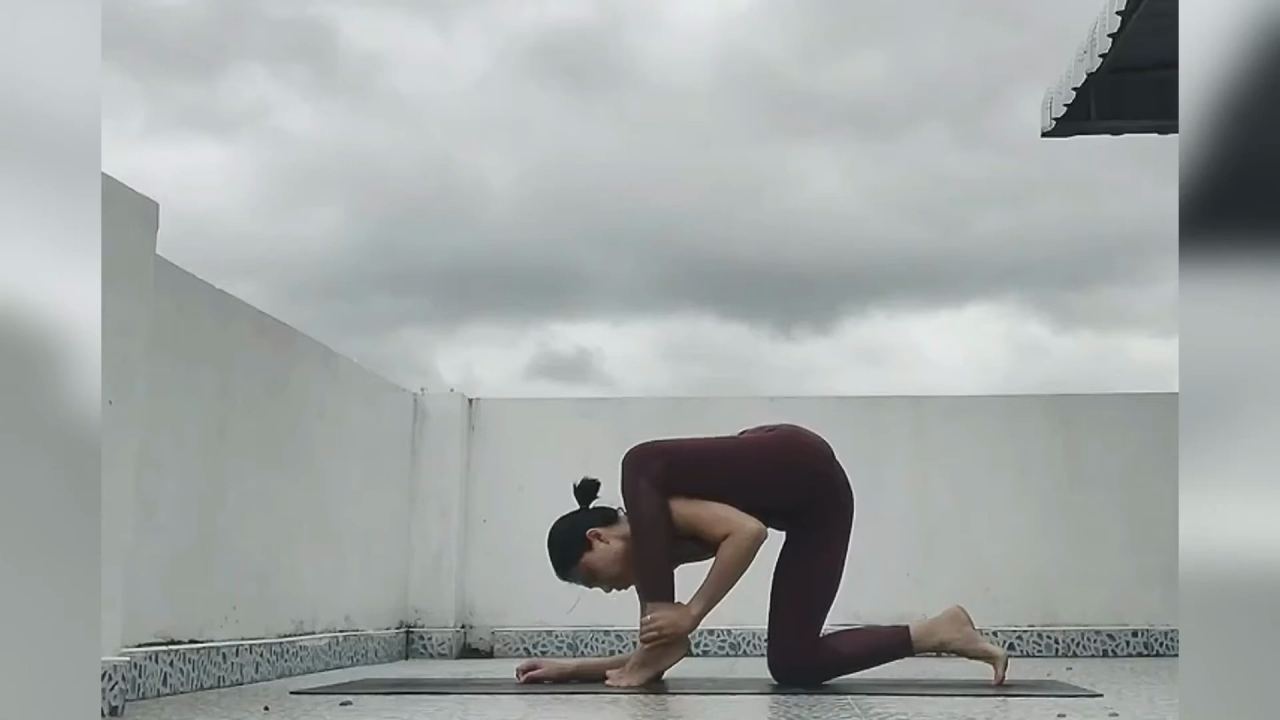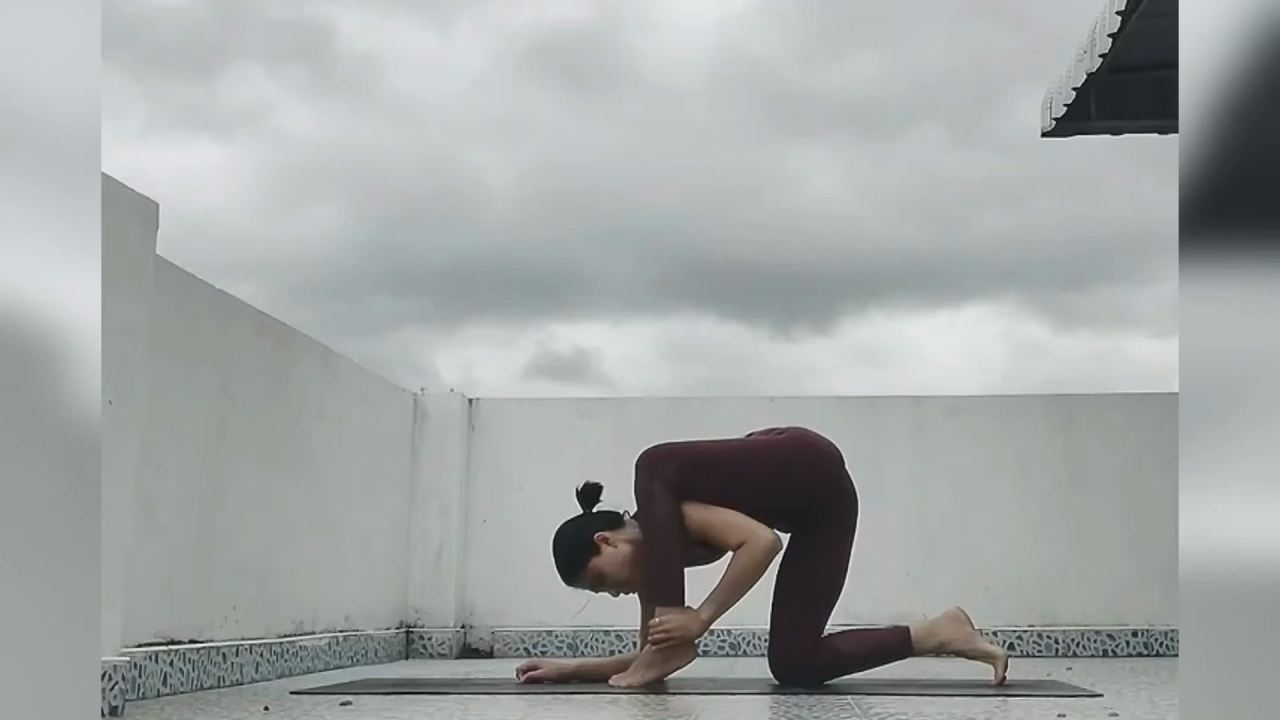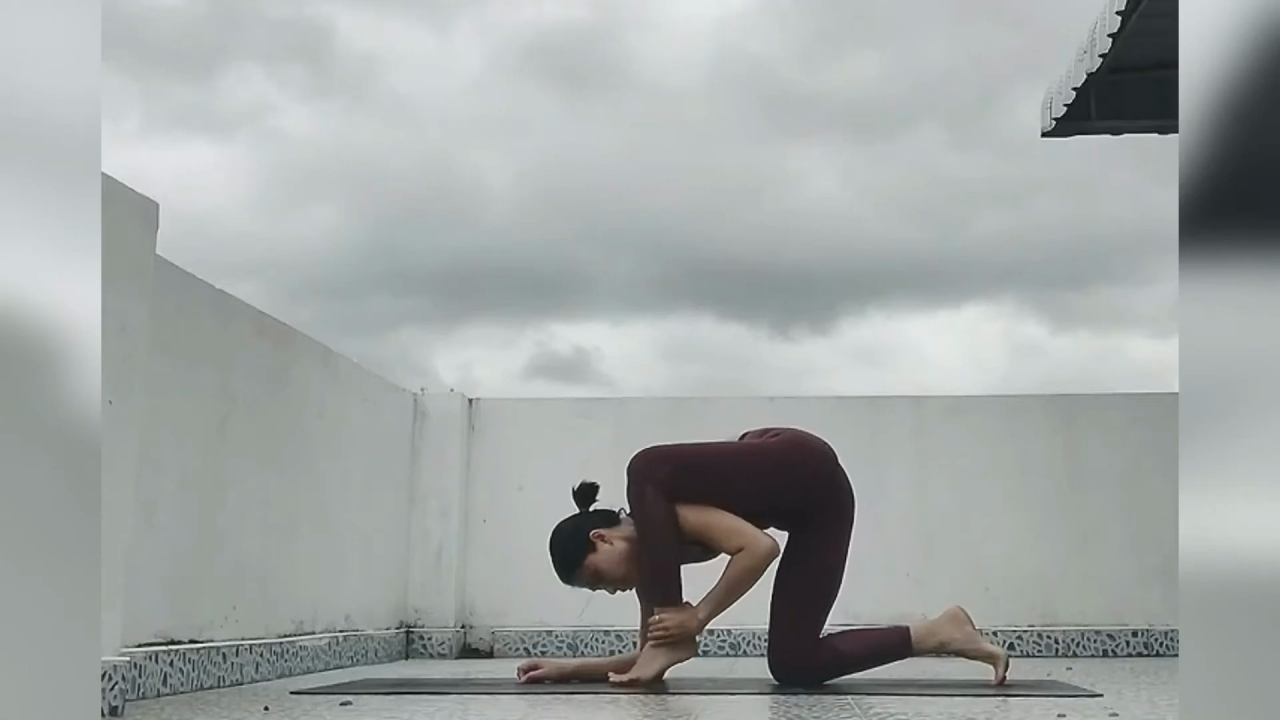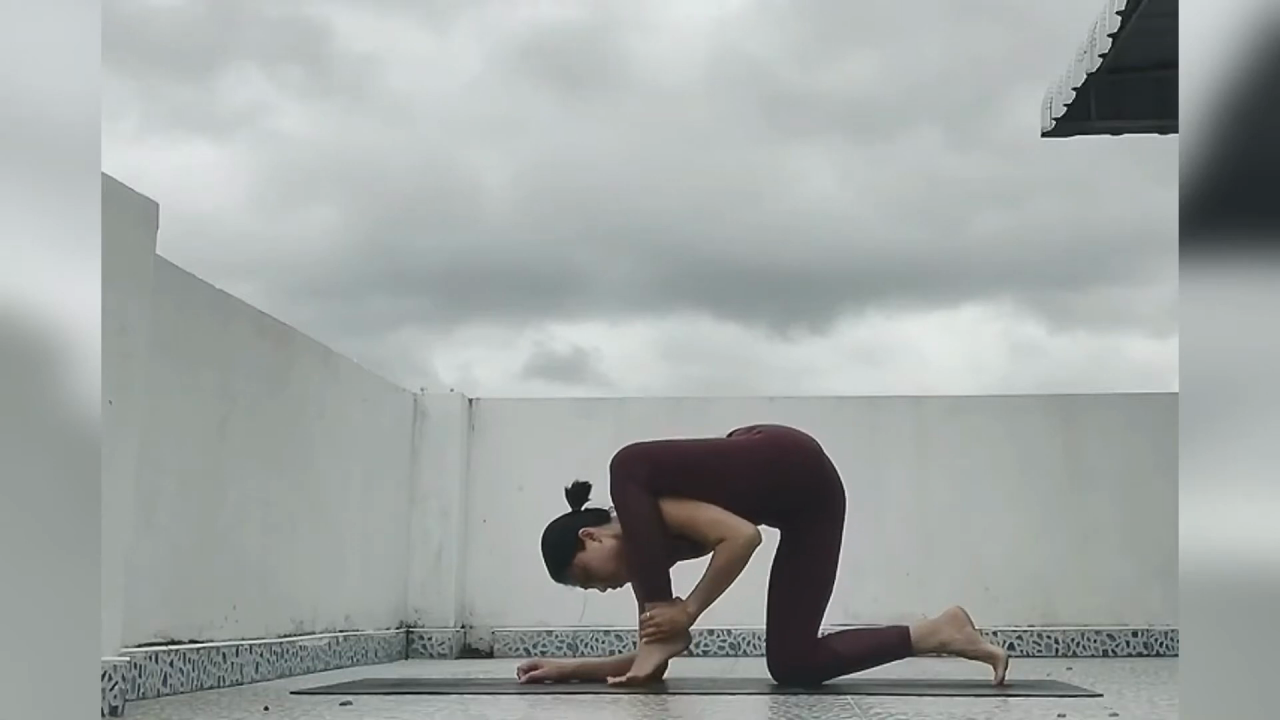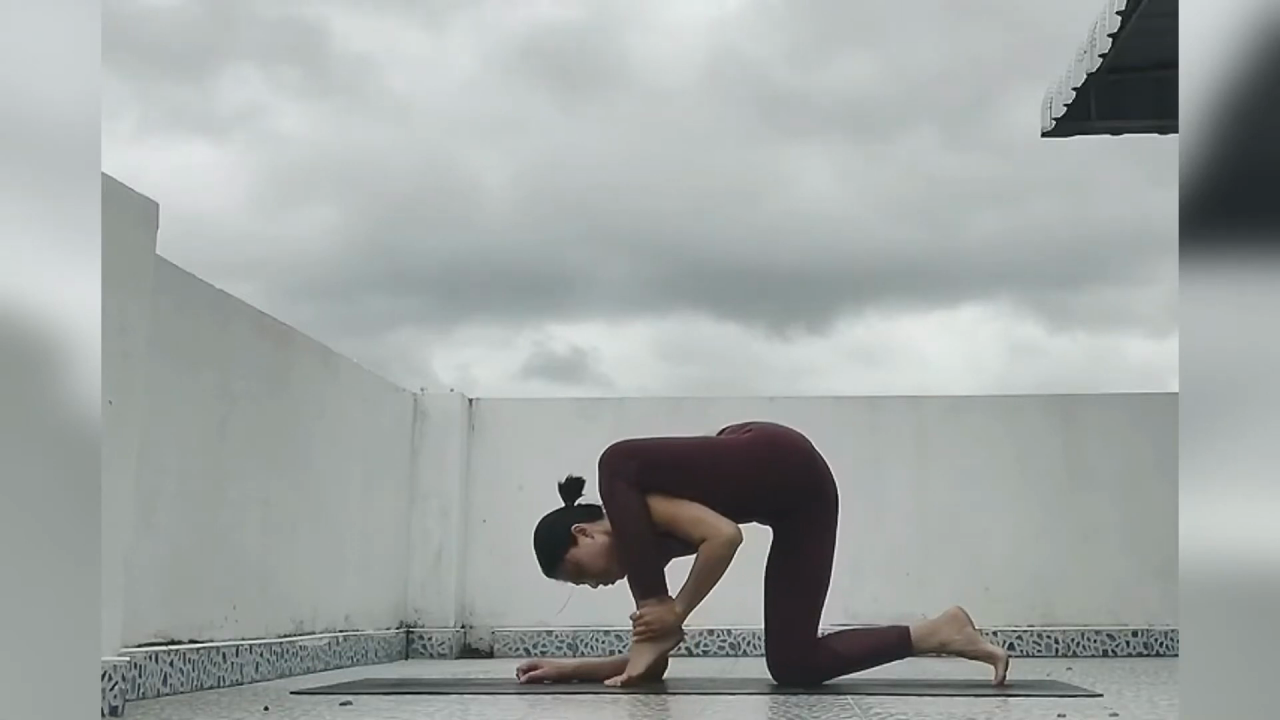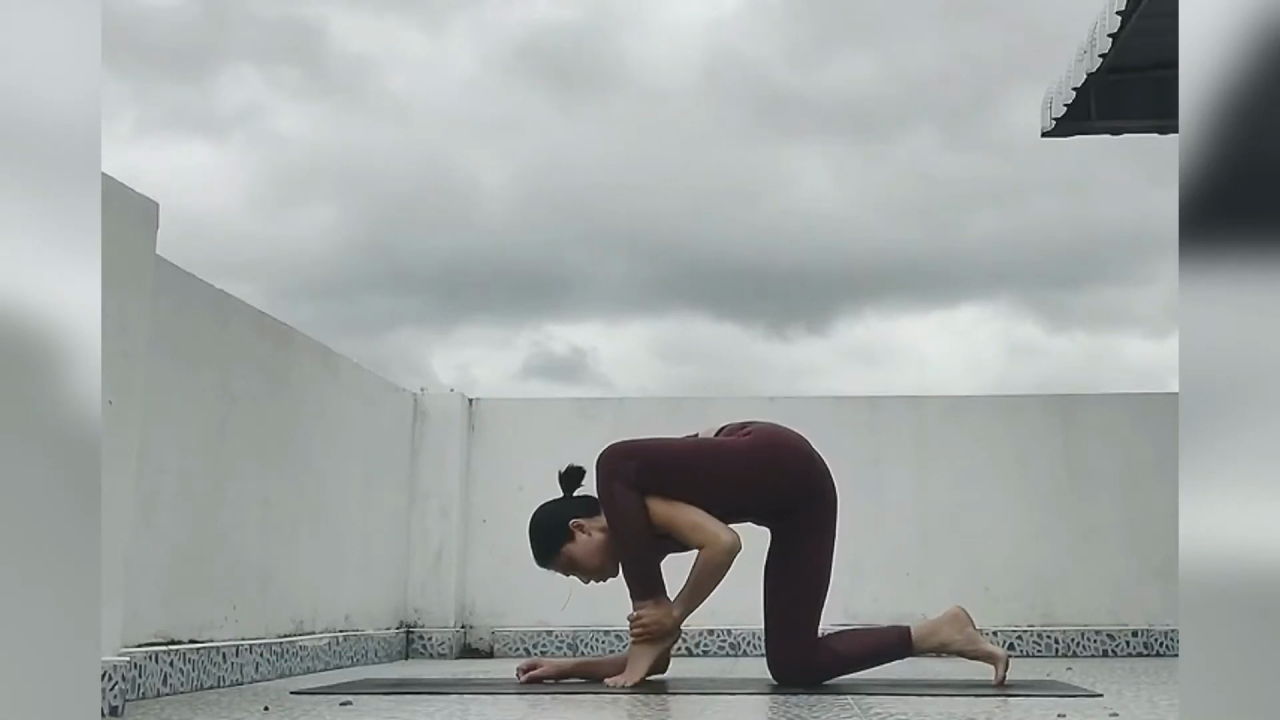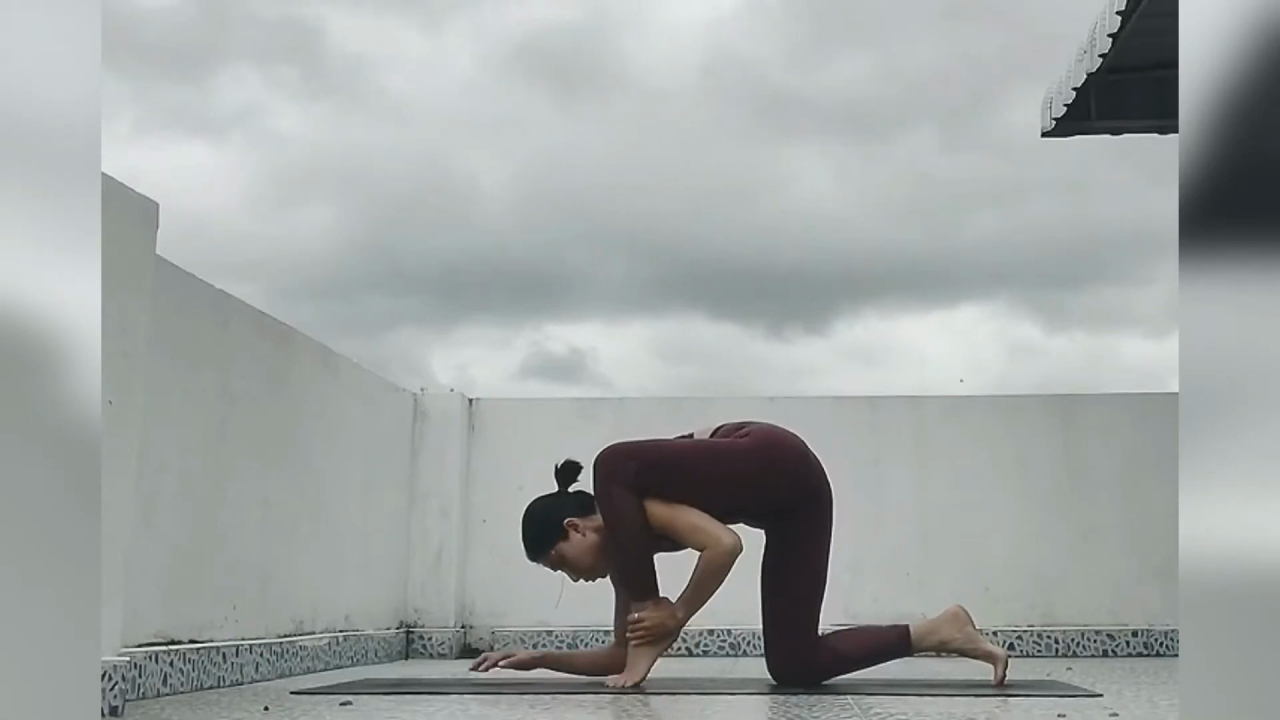
dt=0.3s
person 1, frame 1
left shoulder: (648, 474)
right shoulder: (652, 552)
left elbow: (749, 532)
right elbow: (646, 667)
left wrist: (689, 615)
right wrist: (569, 668)
left hip: (808, 468)
right hip: (815, 505)
left knee: (642, 463)
right knee: (793, 664)
right ankle: (941, 632)
person 1, frame 2
left shoulder: (659, 521)
right shoulder: (652, 553)
left elbow: (763, 541)
right elbow: (649, 662)
left wrist: (700, 619)
right wrist: (569, 668)
left hip: (813, 470)
right hip: (820, 508)
left knee: (654, 466)
right knee: (794, 665)
right ankle: (942, 633)
person 1, frame 3
left shoulder: (651, 484)
right shoulder: (651, 552)
left elbow: (759, 548)
right elbow: (650, 659)
left wrist: (696, 618)
right wrist: (568, 668)
left hip: (809, 471)
right hip: (819, 505)
left knee: (648, 470)
right knee: (793, 665)
left ankle: (675, 637)
right ankle: (941, 633)
person 1, frame 4
left shoulder: (639, 496)
right shoulder: (647, 550)
left elbow: (742, 536)
right elbow: (651, 666)
left wrist: (686, 612)
right wrist: (568, 668)
left hip: (797, 467)
right hip: (809, 500)
left knee: (628, 465)
right knee: (793, 665)
right ankle: (942, 633)
person 1, frame 5
left shoulder: (629, 494)
right shoulder: (643, 546)
left elbow: (725, 535)
right elbow: (653, 665)
left wrist: (676, 613)
right wrist: (567, 668)
left hip: (788, 463)
right hip: (804, 496)
left knee: (618, 463)
right knee: (794, 664)
right ankle: (942, 633)
person 1, frame 6
left shoulder: (626, 494)
right shoulder: (638, 542)
left elbow: (723, 543)
right elbow: (656, 661)
left wrist: (673, 614)
right wrist: (569, 666)
left hip: (787, 465)
right hip: (802, 496)
left knee: (614, 463)
right knee: (794, 665)
right ankle: (942, 633)
person 1, frame 7
left shoulder: (625, 494)
right shoulder: (623, 541)
left elbow: (724, 545)
right elbow: (622, 656)
left wrist: (675, 617)
right wrist: (538, 658)
left hip: (782, 464)
right hip: (797, 497)
left knee: (612, 464)
right knee: (793, 665)
right ankle: (940, 632)
